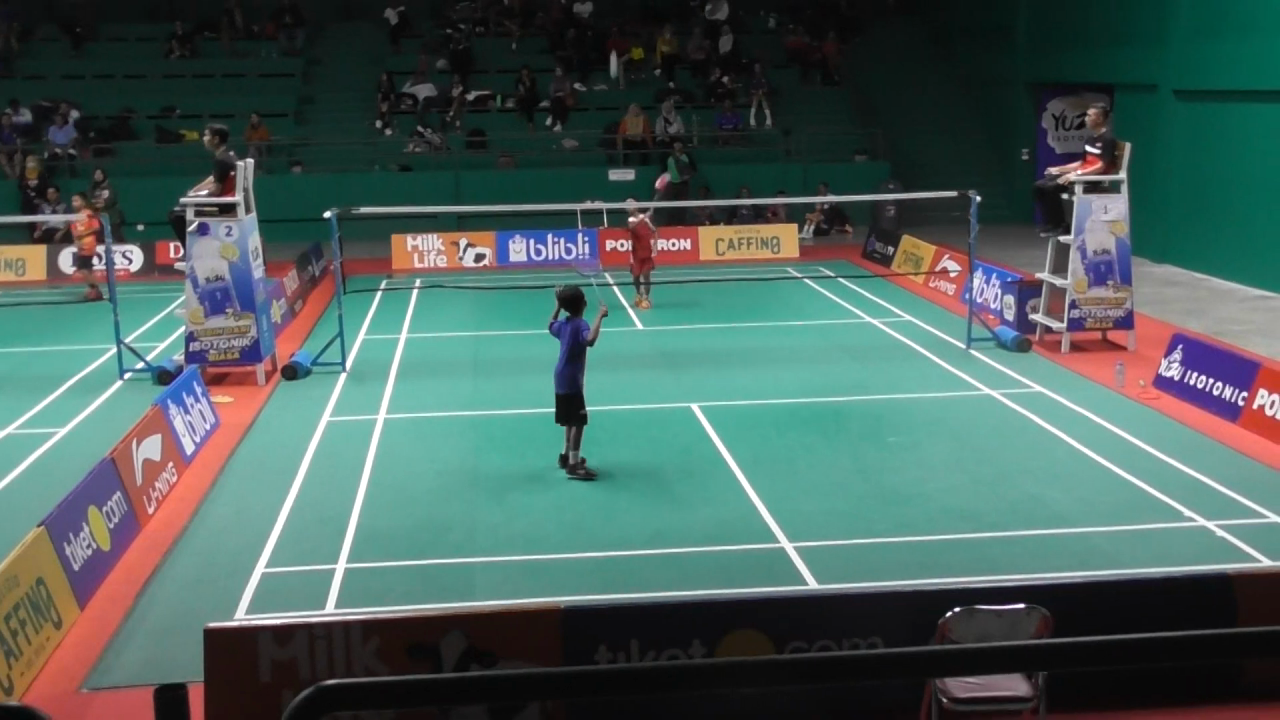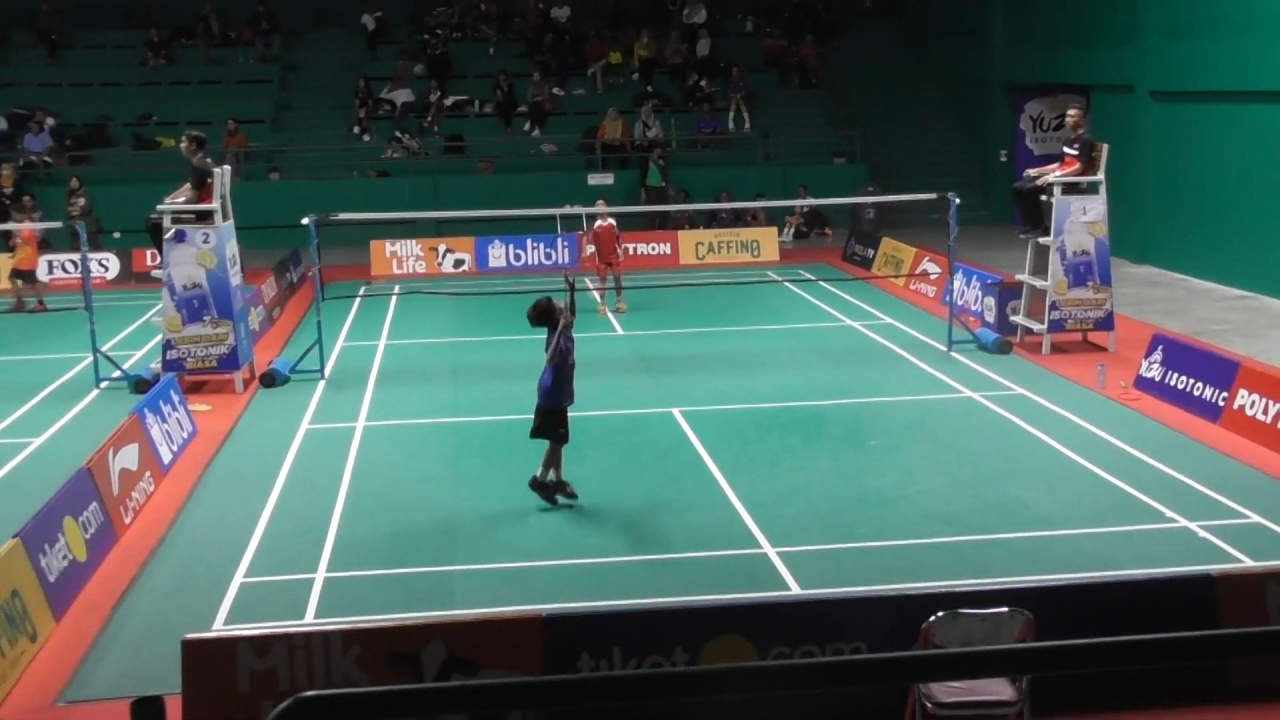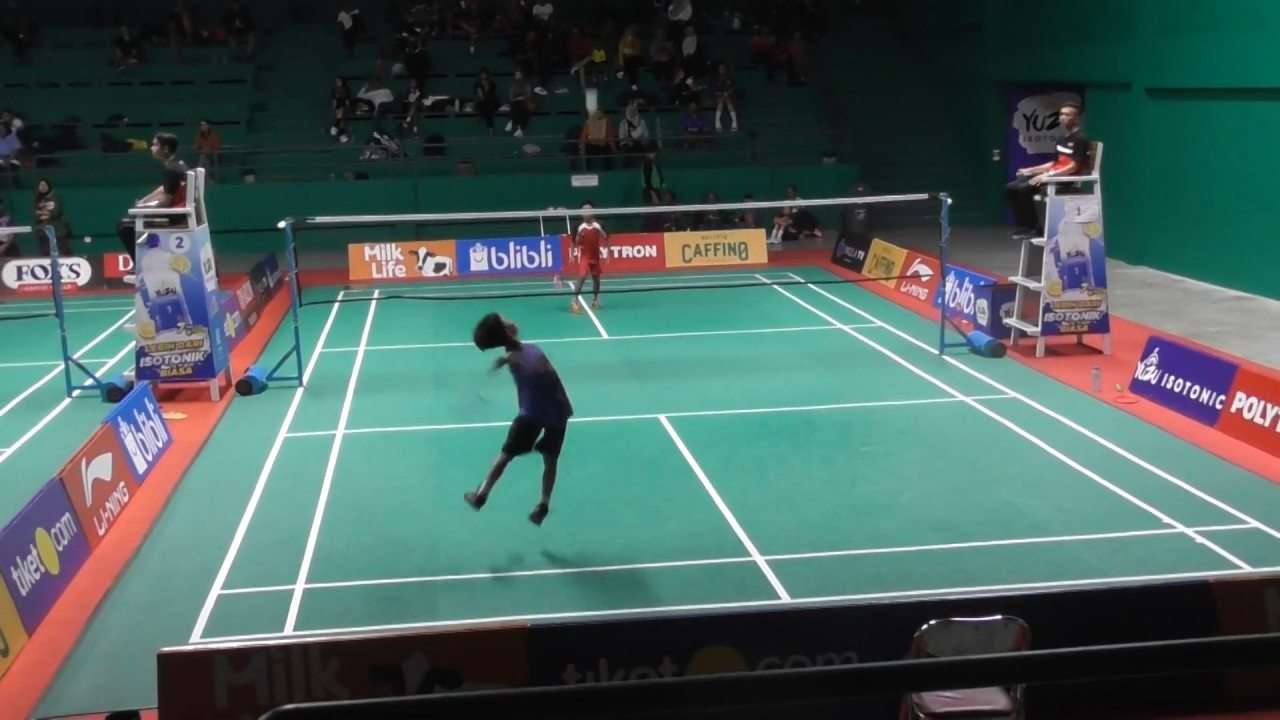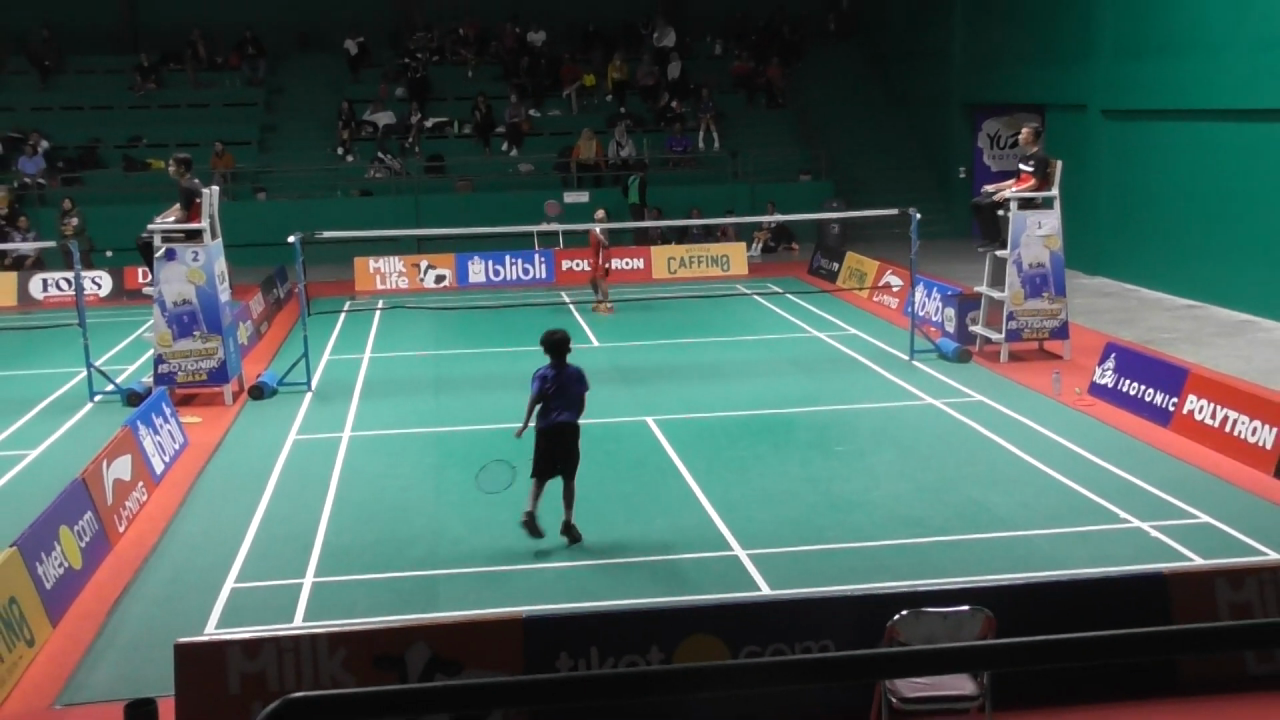
dt=0.7s
person 1, frame 1
left shoulder: (563, 324)
right shoulder: (580, 324)
left elbow: (551, 326)
right elbow: (590, 340)
left wrist: (558, 305)
right wrist: (599, 317)
left hip: (561, 379)
right hip: (572, 380)
left knee: (570, 420)
right knee: (578, 421)
left ankle: (566, 456)
right ankle: (574, 464)
person 1, frame 2
left shoulder: (564, 328)
right shoulder: (555, 337)
left elbow: (571, 315)
right elbow: (551, 359)
left wrist: (571, 292)
right wrist: (561, 329)
left hip: (560, 394)
right hip: (553, 396)
left knee: (559, 440)
right knee: (557, 440)
left ankle: (556, 482)
right ankle: (540, 479)
person 1, frame 3
left shoulder: (519, 354)
right shoulder: (525, 354)
right elbow: (542, 368)
left hip: (529, 414)
right hip: (553, 413)
left knee: (506, 455)
right knee: (550, 459)
left ankle: (481, 496)
right ankle: (543, 505)
person 1, frame 4
left shoulder: (541, 374)
right shoulder: (576, 373)
left elbow: (534, 399)
right elbow: (582, 405)
left wrist: (525, 423)
left hip: (545, 429)
right hip: (569, 428)
left knee: (541, 477)
right knee: (568, 478)
left ankle: (530, 513)
right ankle: (568, 524)
